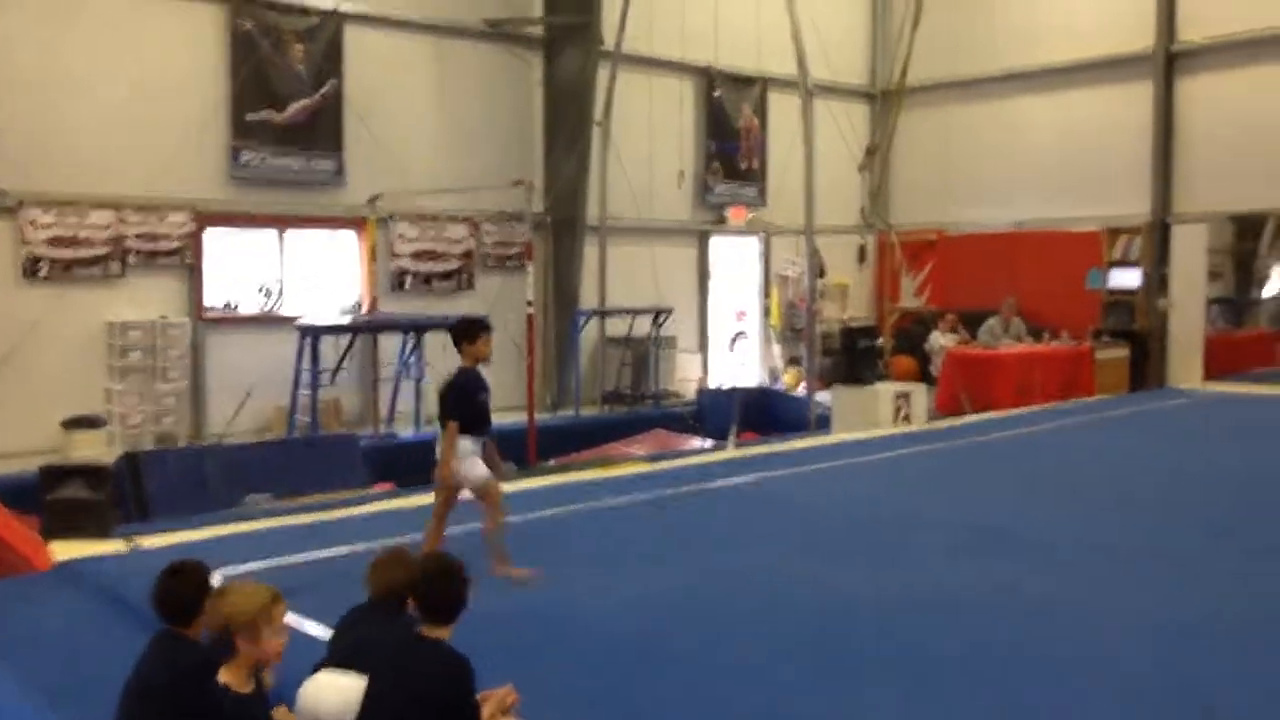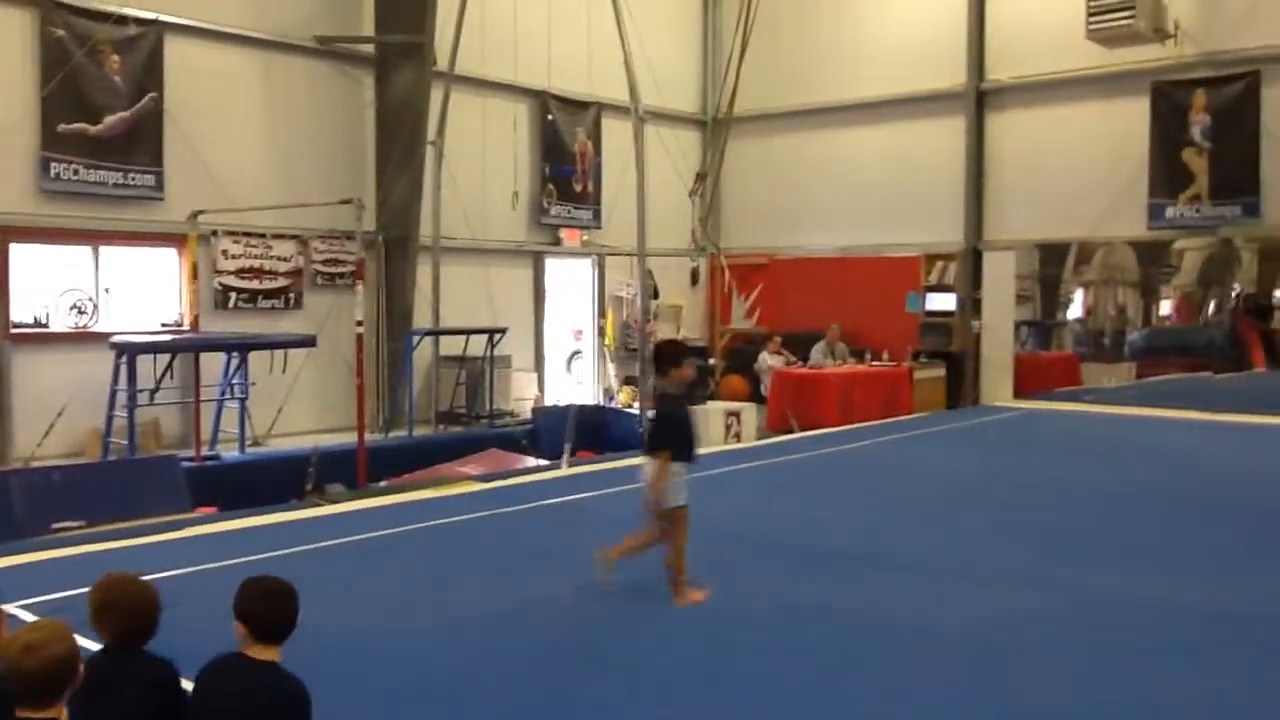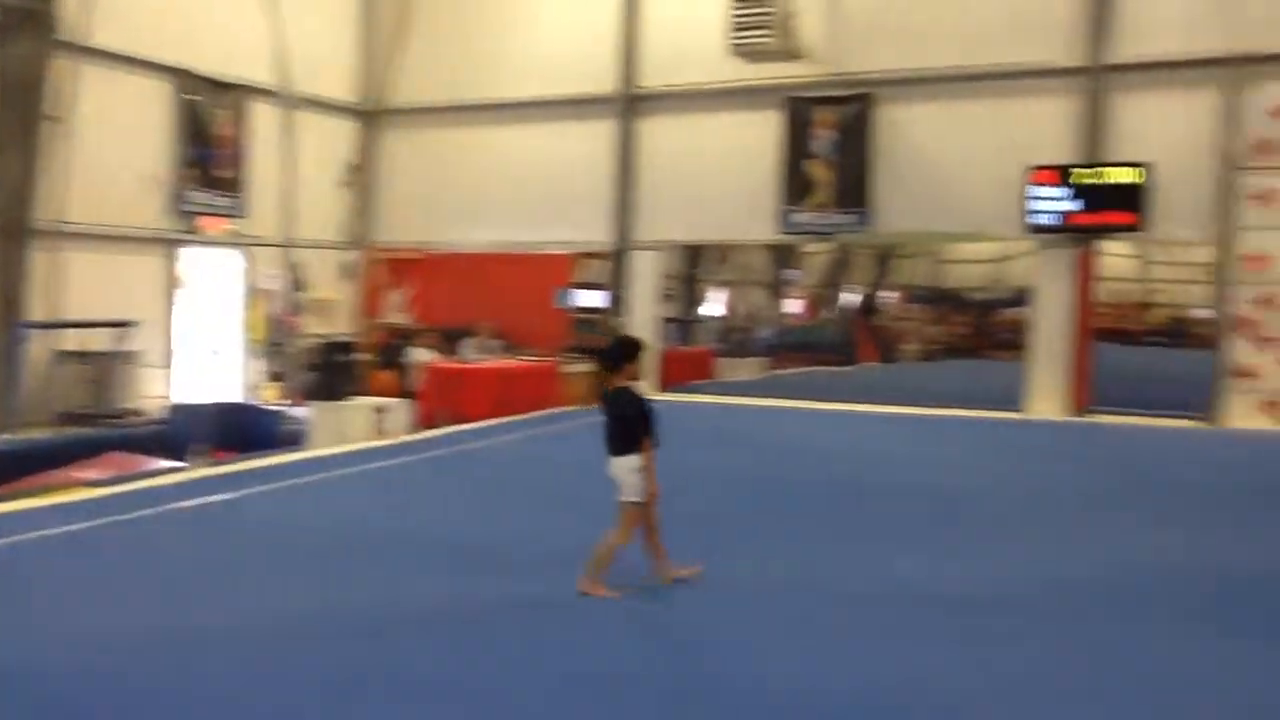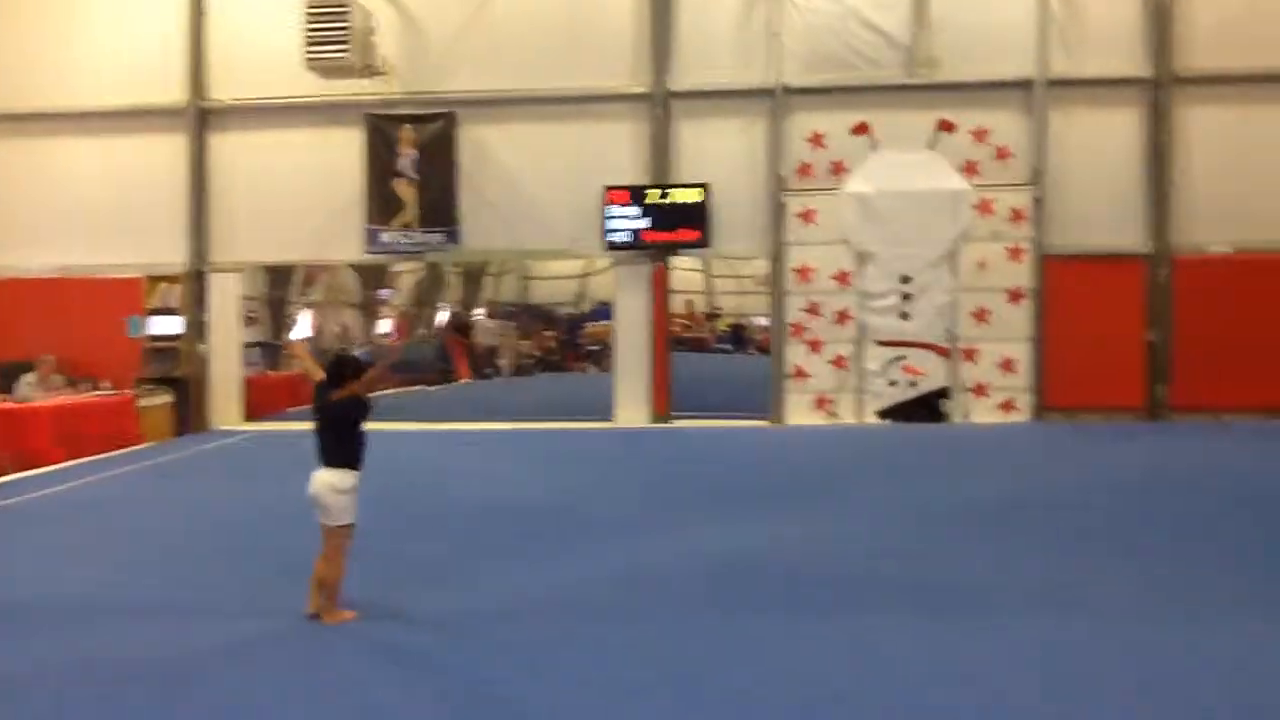
dt=1s
person 1, frame 1
left shoulder: (476, 379)
right shoulder: (460, 384)
right elbow: (450, 426)
left wrist: (492, 454)
right wrist: (444, 464)
left hip: (470, 449)
right hip: (459, 452)
left knee: (442, 511)
right knee: (496, 504)
right ankle: (500, 563)
person 1, frame 2
left shoulder: (669, 399)
right shoulder: (673, 408)
right elbow: (664, 454)
right wrist: (657, 493)
left hip: (668, 472)
right hip: (666, 474)
left knee: (659, 533)
right knee: (677, 534)
left ankle: (611, 555)
right ankle: (680, 590)
person 1, frame 3
left shoulder: (610, 396)
right shoulder: (634, 401)
right elbow: (645, 444)
right wrist: (652, 480)
left hip: (619, 462)
right hip: (632, 466)
left knee: (650, 521)
right knee: (624, 529)
left ankle: (667, 570)
right ankle: (589, 579)
person 1, frame 4
left shoulder: (322, 400)
right shoulder: (349, 408)
left elbow: (315, 372)
right elbow: (367, 383)
left wrist: (300, 352)
right wrist: (386, 361)
left hip: (321, 479)
right hip: (339, 483)
left knee: (329, 549)
right knee: (336, 551)
left ankle: (315, 602)
right ankle: (332, 611)
